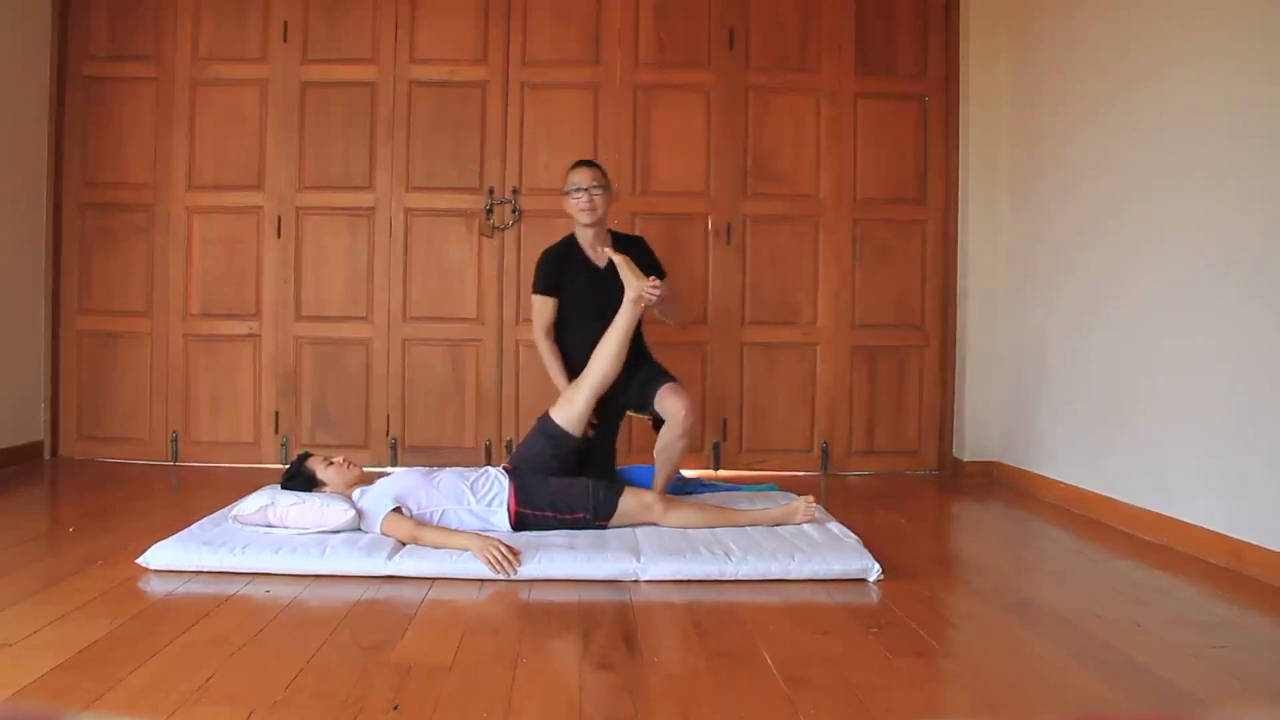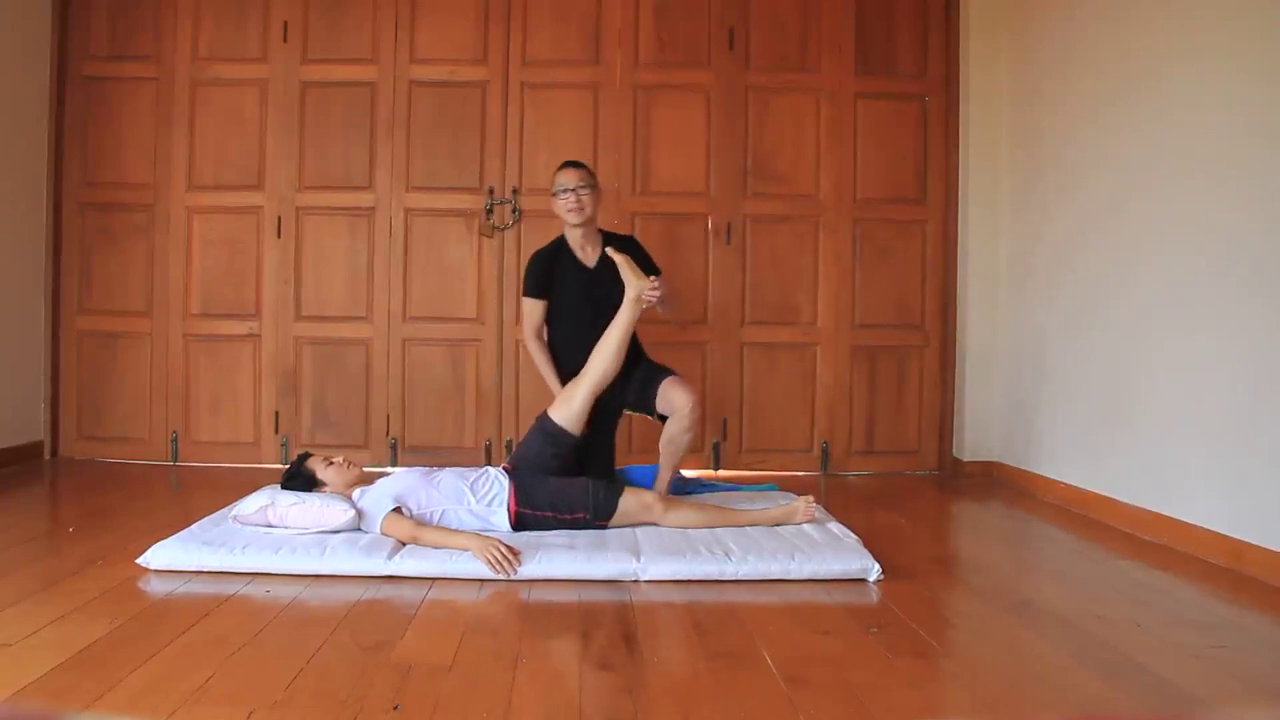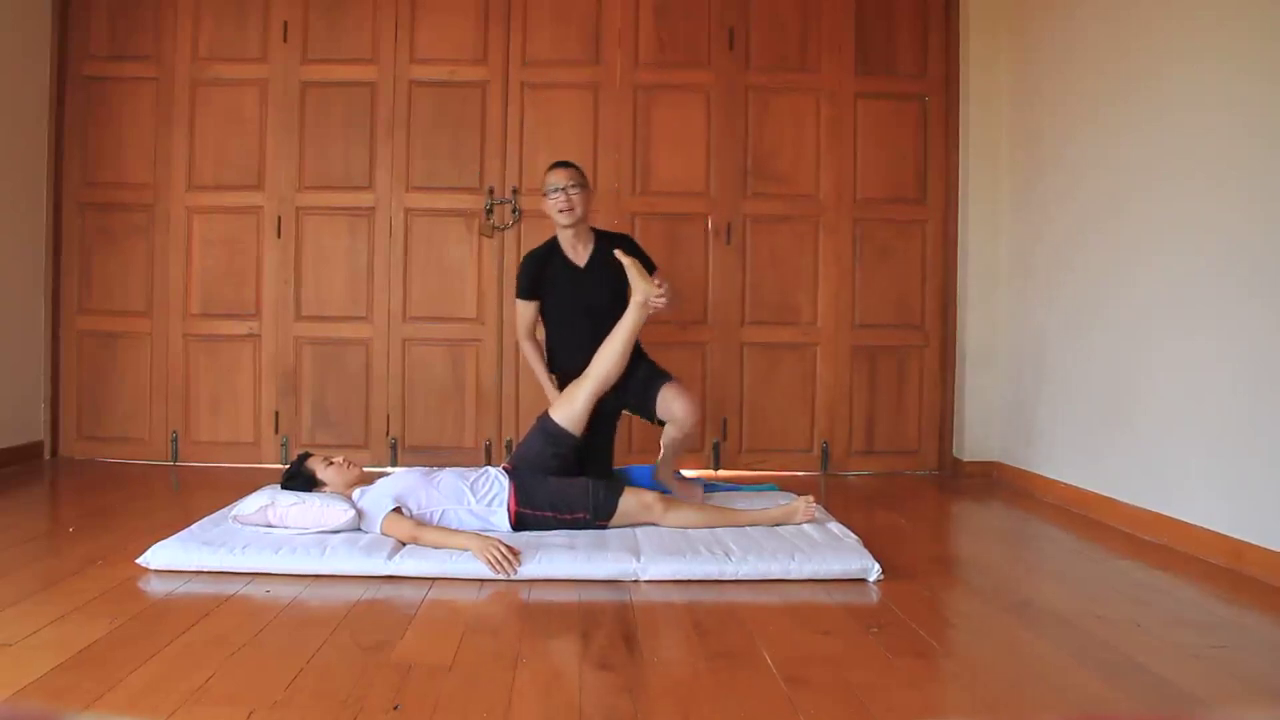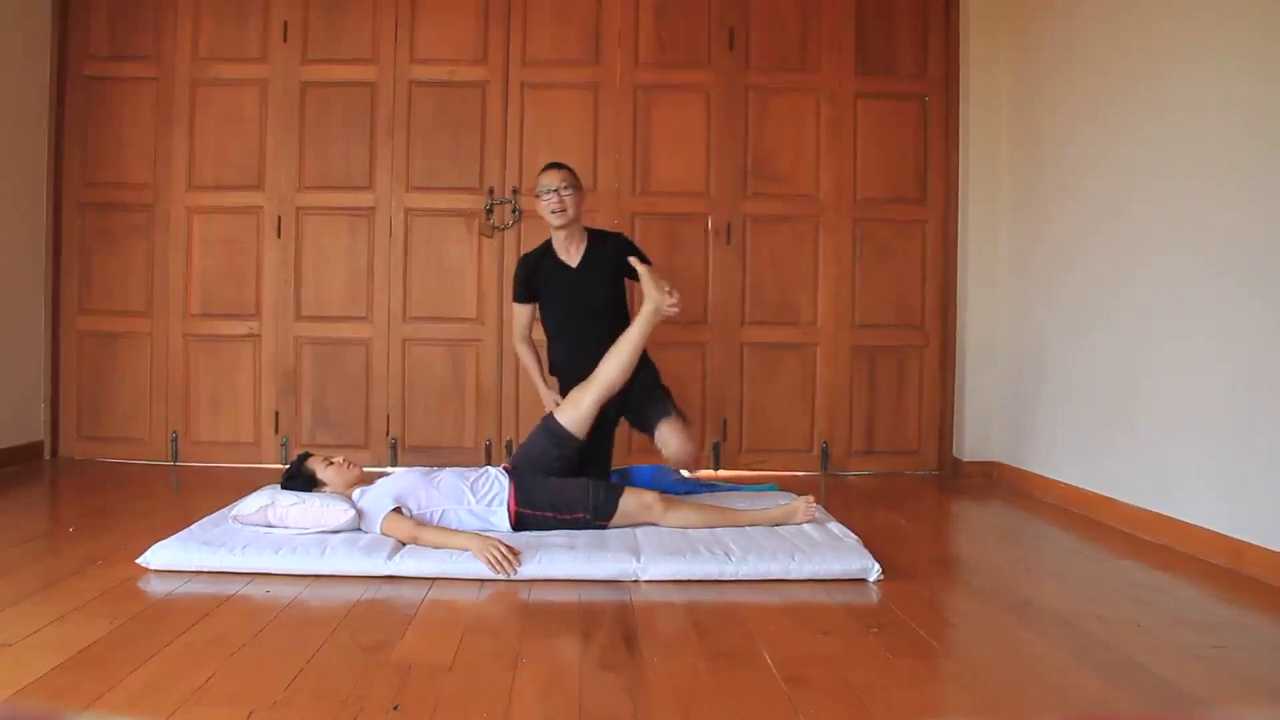
dt=0.1s
person 1, frame 1
left shoulder: (385, 482)
right shoulder: (369, 506)
right elbow: (415, 532)
right wrist: (474, 540)
left hip: (513, 478)
right hip: (518, 508)
left knee: (582, 393)
right knee: (652, 506)
left ankle: (632, 302)
right ankle: (771, 517)
person 1, frame 2
left shoulder: (386, 482)
right shoulder: (369, 507)
right elbow: (415, 532)
right wrist: (474, 540)
left hip: (514, 478)
right hip: (518, 508)
left knee: (581, 390)
right knee: (652, 505)
left ankle: (632, 300)
right ankle: (773, 516)
person 1, frame 3
left shoulder: (385, 483)
right shoulder: (369, 506)
right elbow: (415, 532)
right wrist: (474, 540)
left hip: (513, 478)
right hip: (518, 508)
left knee: (582, 391)
right knee: (652, 505)
left ankle: (637, 304)
right ankle: (774, 516)
person 1, frame 4
left shoulder: (384, 483)
right shoulder: (370, 509)
right elbow: (414, 533)
right wrist: (473, 540)
left hip: (513, 478)
right hip: (517, 508)
left knee: (590, 393)
right knee: (653, 506)
left ankle: (651, 308)
right ankle: (772, 515)
person 2, frame 1
left shoulder: (636, 249)
right shoulder: (554, 259)
left elbow: (672, 315)
right elbow: (542, 334)
left wrist: (658, 300)
left hip: (636, 367)
left knee: (682, 410)
left ankle: (655, 497)
person 2, frame 2
left shoulder: (626, 248)
right shoulder: (544, 262)
left elbow: (666, 305)
right elbow: (533, 335)
left wrist: (658, 297)
right wrist: (559, 392)
left hip: (632, 366)
left knee: (687, 402)
left ankle: (659, 492)
person 2, frame 3
left shoulder: (621, 247)
right shoulder: (536, 263)
left elbow: (661, 294)
right elbow: (525, 335)
left wrist: (660, 297)
right wrist: (552, 392)
left hip: (631, 366)
left knee: (686, 411)
left ankle: (665, 471)
person 2, frame 4
left shoulder: (614, 246)
right shoulder: (532, 266)
right elbow: (521, 336)
right wrist: (544, 390)
left hip: (631, 372)
right hip: (578, 387)
left knee: (680, 450)
